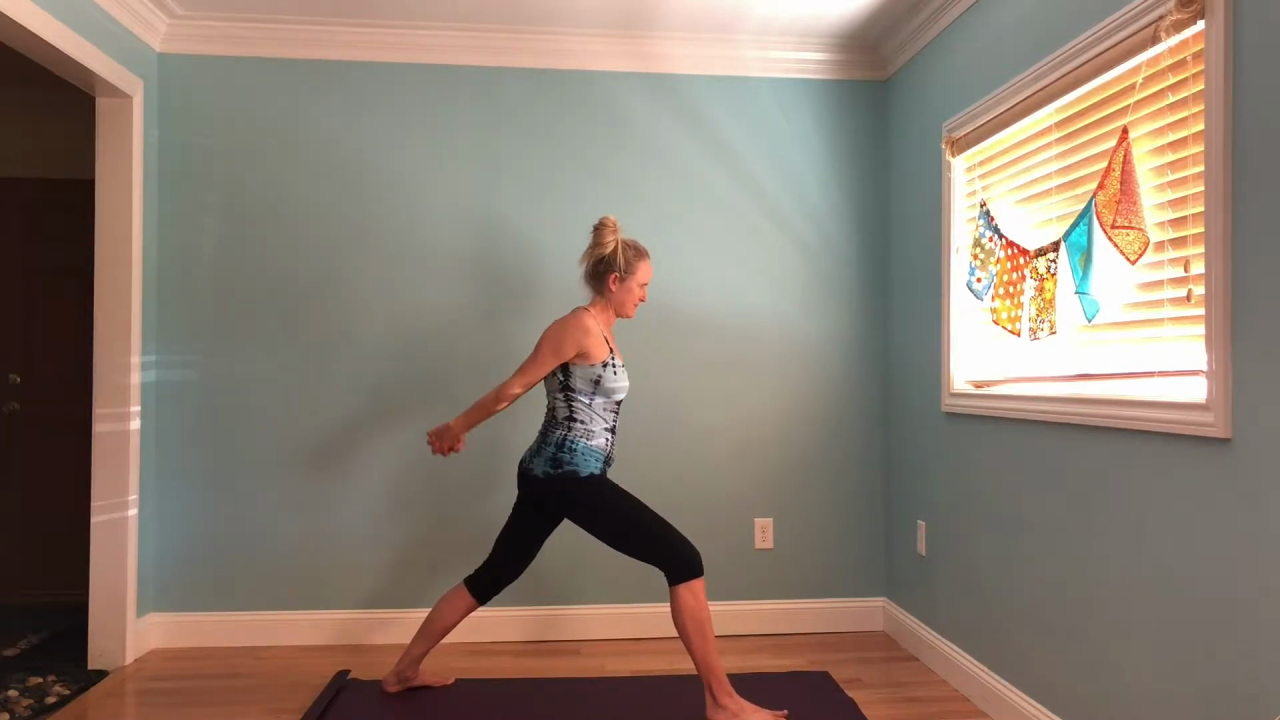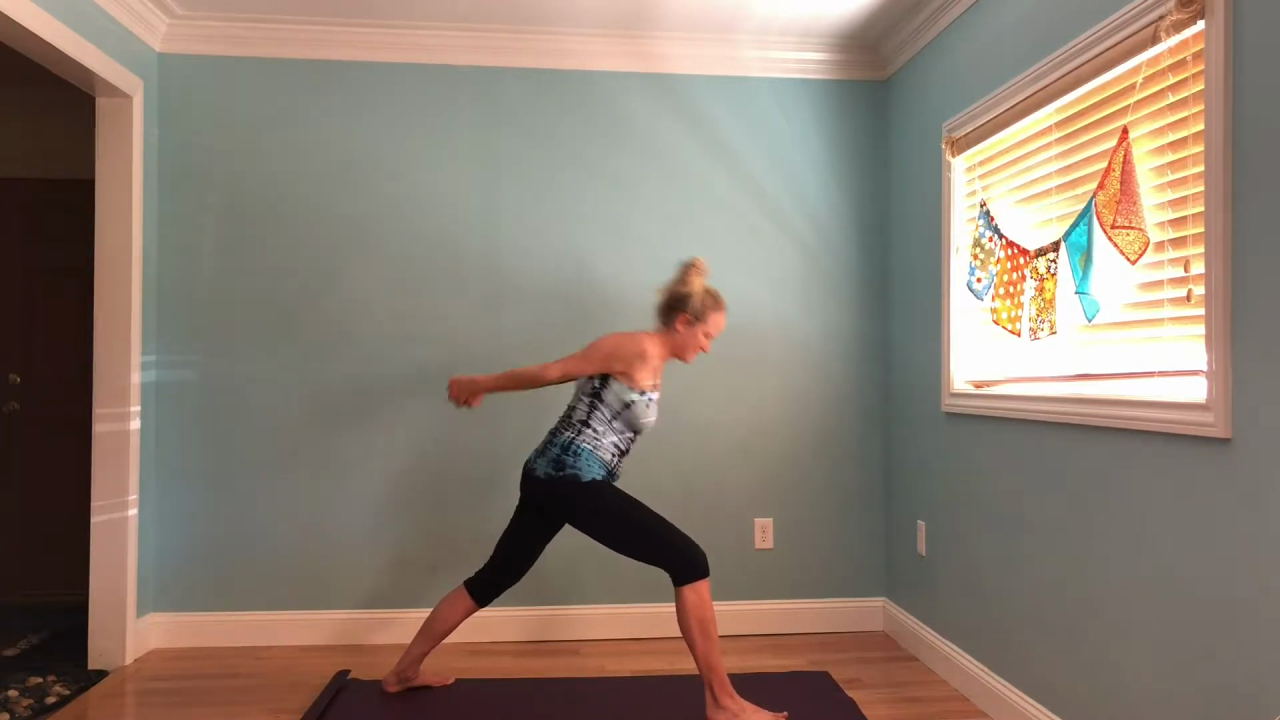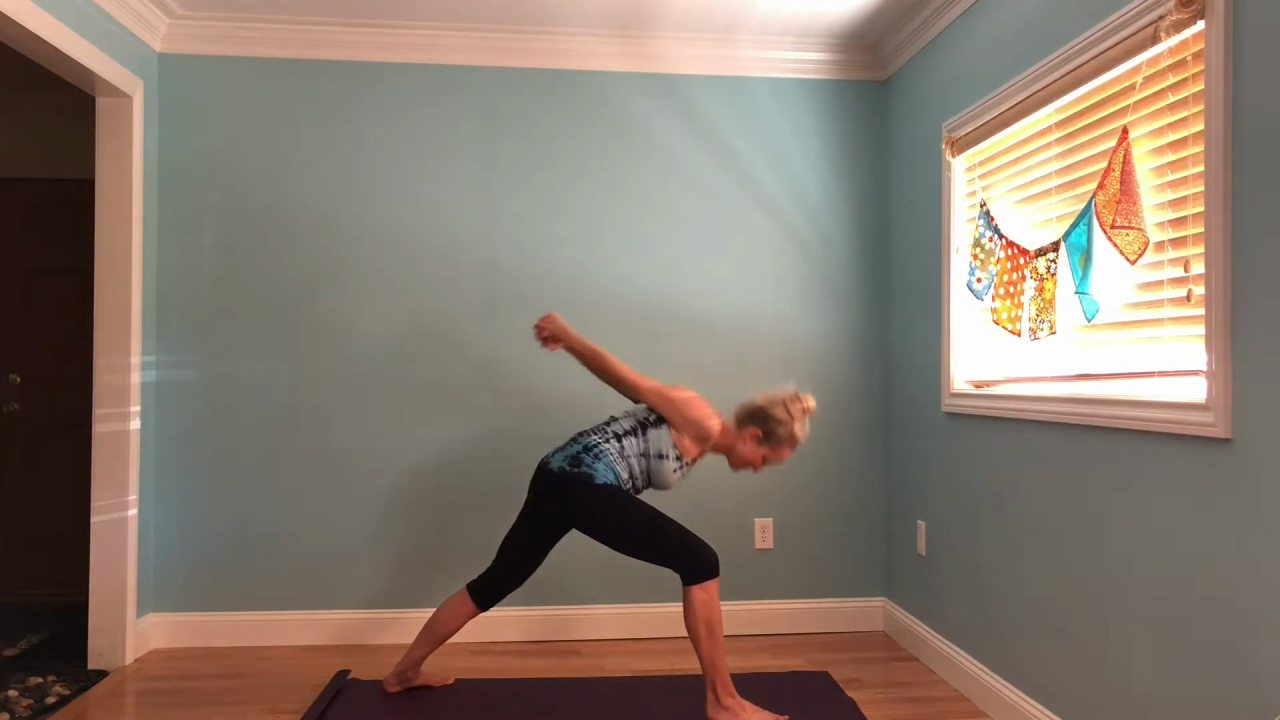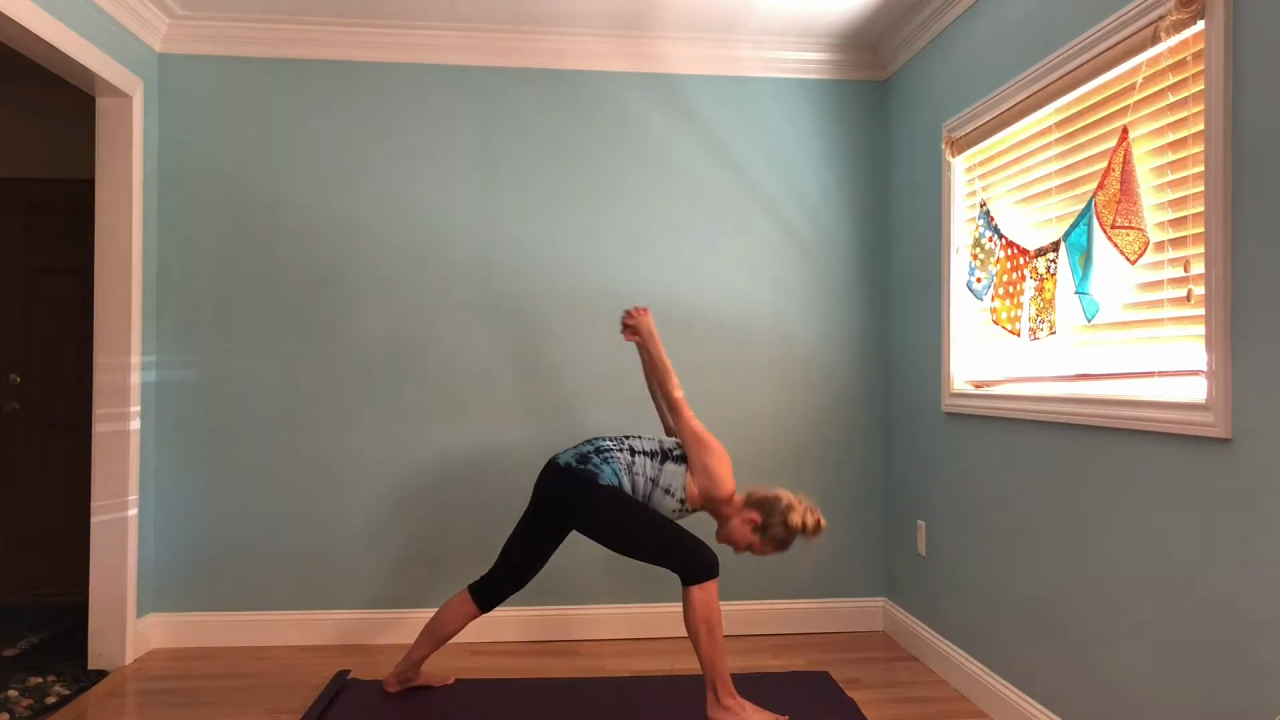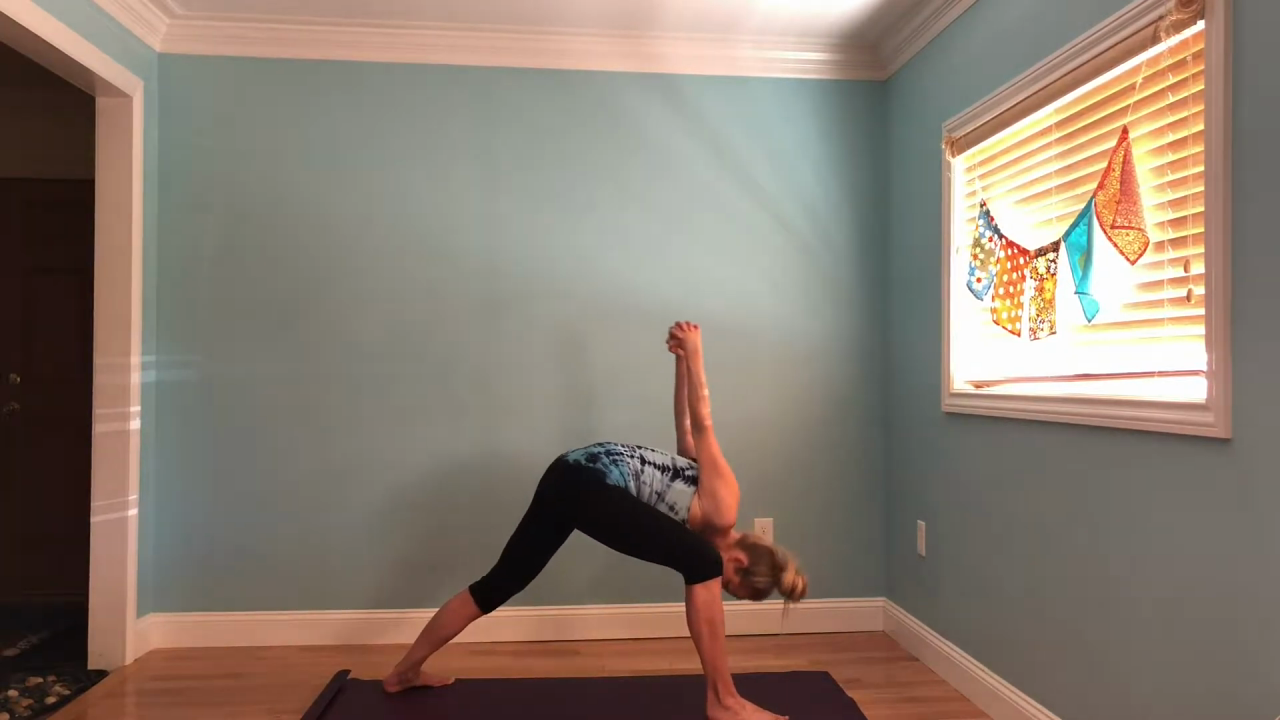
dt=0.5s
person 1, frame 1
left shoulder: (599, 331)
right shoulder: (581, 325)
left elbow: (517, 388)
right elbow: (514, 386)
right wrist: (458, 427)
left hip: (553, 473)
right hip: (571, 475)
left knee: (491, 575)
right knee: (683, 561)
left ankle: (404, 670)
person 1, frame 2
left shoulder: (651, 362)
right shoulder: (640, 349)
left elbow: (558, 373)
right elbow: (551, 372)
right wrist: (483, 385)
left hip: (553, 476)
right hip: (573, 478)
left knee: (493, 578)
right knee: (689, 562)
left ankle: (403, 670)
person 1, frame 3
left shoulder: (700, 433)
right shoulder: (705, 423)
left elbow: (625, 382)
right elbow: (629, 380)
left wrist: (567, 338)
right wrist: (567, 336)
left hip: (564, 476)
right hip: (583, 481)
left knee: (496, 580)
right knee: (699, 563)
left ankle: (404, 671)
person 1, frame 4
left shoulder: (706, 479)
right shoulder: (720, 485)
left elbow: (670, 408)
right elbow: (678, 409)
left wrist: (641, 341)
right wrist: (649, 337)
left hip: (567, 477)
right hip: (585, 482)
left knee: (498, 583)
right knee: (698, 565)
left ankle: (405, 671)
person 1, frame 5
left shoulder: (710, 495)
right shoulder: (721, 511)
left elbow: (688, 425)
right elbow: (702, 427)
right wrist: (692, 352)
left hip: (570, 475)
right hip: (590, 482)
left knee: (498, 583)
right knee: (700, 564)
left ankle: (405, 671)
